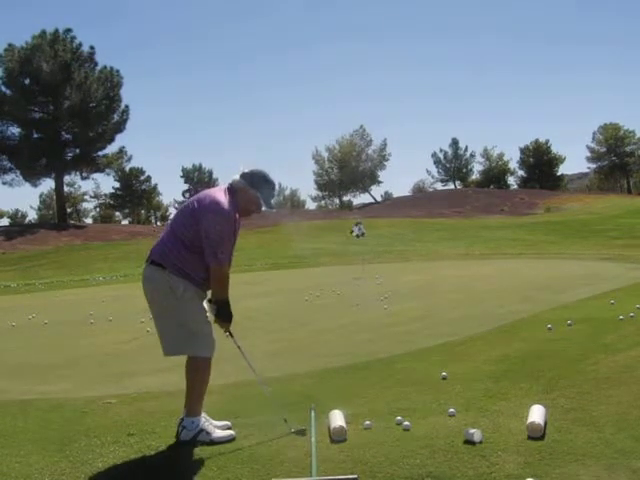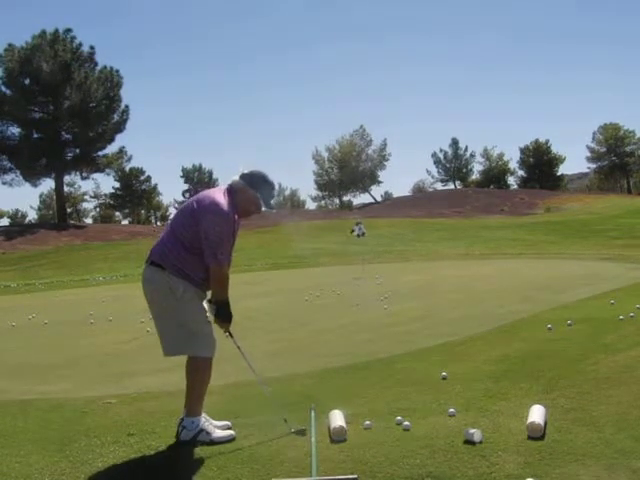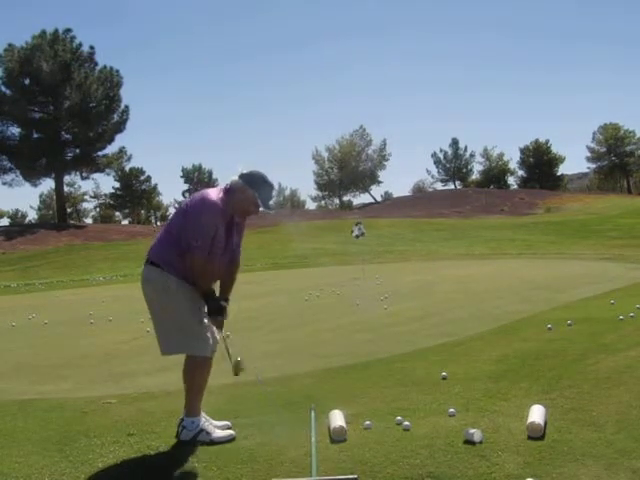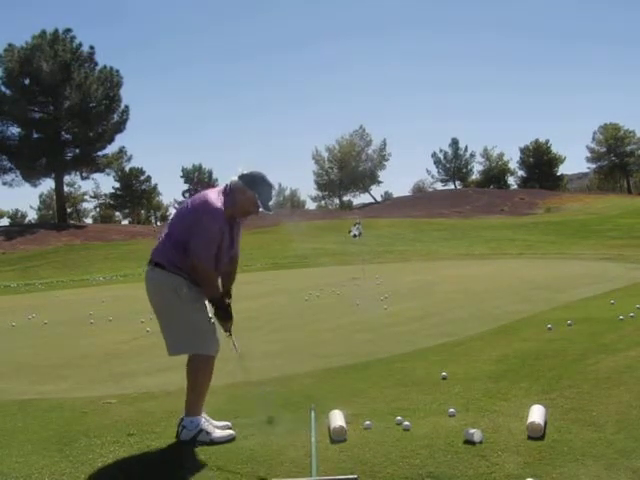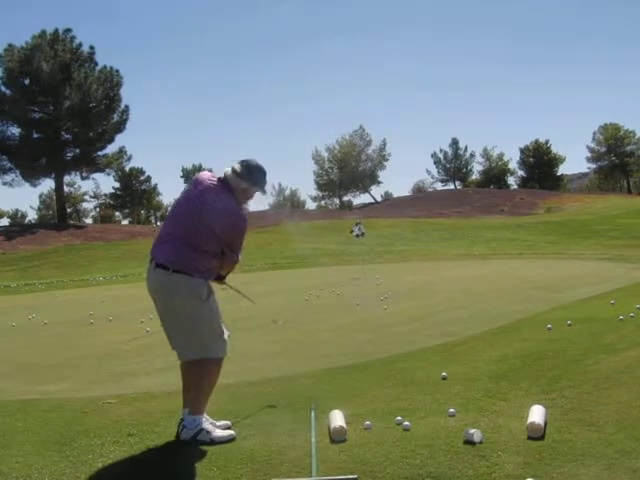
dt=0.4s
person 1, frame 1
left shoulder: (227, 208)
right shoulder: (218, 208)
left elbow: (220, 264)
right elbow: (217, 266)
left wrist: (217, 301)
right wrist: (222, 306)
left hip: (176, 278)
right hip: (170, 279)
left knee: (200, 348)
right knee: (201, 348)
left ankle: (193, 416)
right ankle: (191, 425)
person 1, frame 2
left shoulder: (227, 208)
right shoulder: (218, 210)
left elbow: (220, 264)
right elbow: (217, 267)
left wrist: (217, 301)
right wrist: (222, 306)
left hip: (176, 279)
right hip: (170, 280)
left knee: (201, 348)
right knee: (202, 349)
left ankle: (193, 416)
right ankle: (191, 425)
person 1, frame 3
left shoulder: (235, 215)
right shoulder: (209, 206)
left elbow: (231, 259)
right elbow: (195, 259)
left wrist: (222, 300)
right wrist: (210, 298)
left hip: (185, 281)
right hip: (167, 279)
left knee: (207, 347)
right knee: (199, 348)
left ankle: (194, 416)
right ankle: (191, 425)
person 1, frame 4
left shoulder: (233, 213)
right shoulder: (210, 209)
left elbow: (230, 256)
right elbow: (201, 265)
left wrist: (226, 296)
right wrist: (219, 302)
left hip: (184, 281)
right hip: (172, 279)
left knee: (205, 346)
right knee: (205, 347)
left ankle: (193, 415)
right ankle: (191, 424)
person 1, frame 5
left shoulder: (202, 181)
right shoulder: (235, 216)
right elbow: (230, 260)
right wrist: (219, 274)
left hip: (159, 273)
right hip: (186, 282)
left knee: (192, 348)
right knee: (214, 349)
left ankle: (190, 415)
right ankle: (193, 424)
